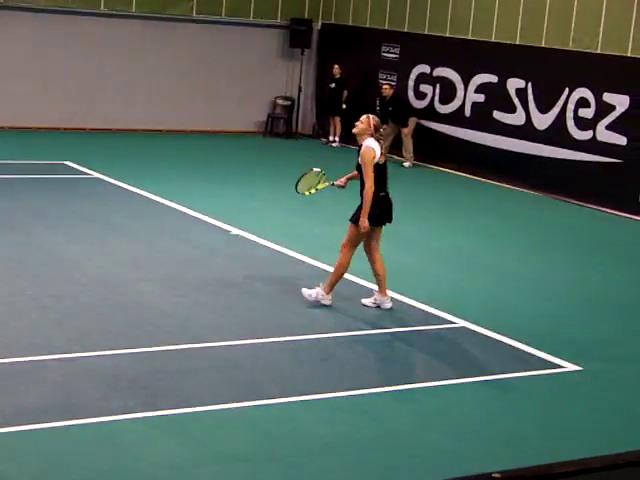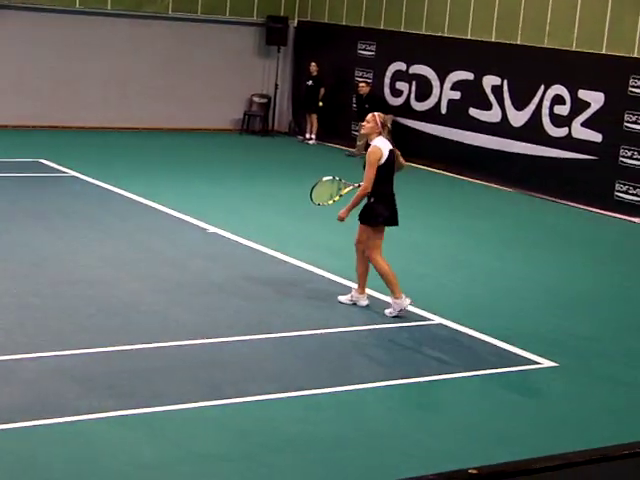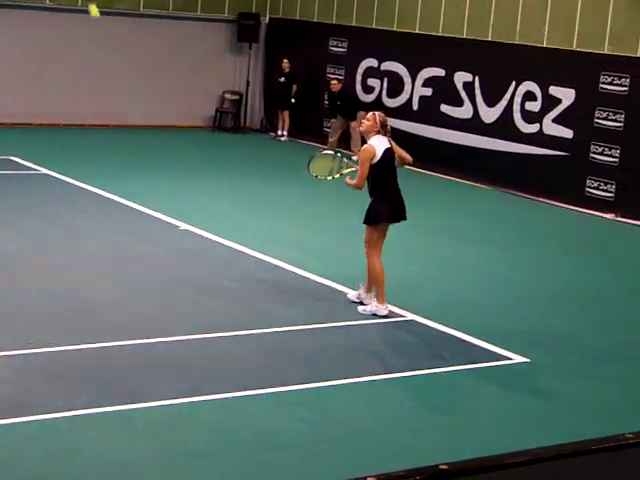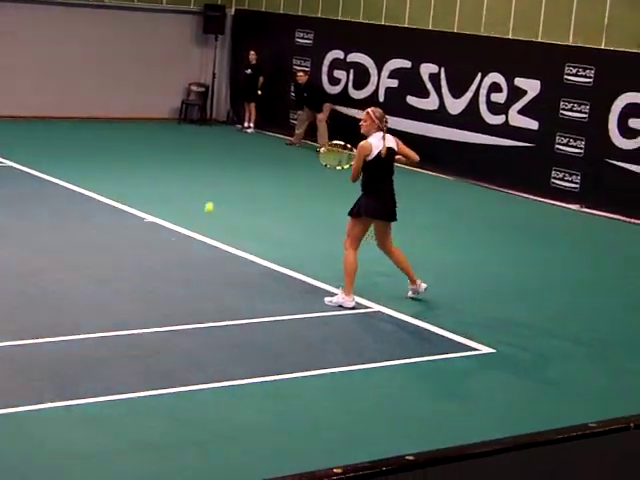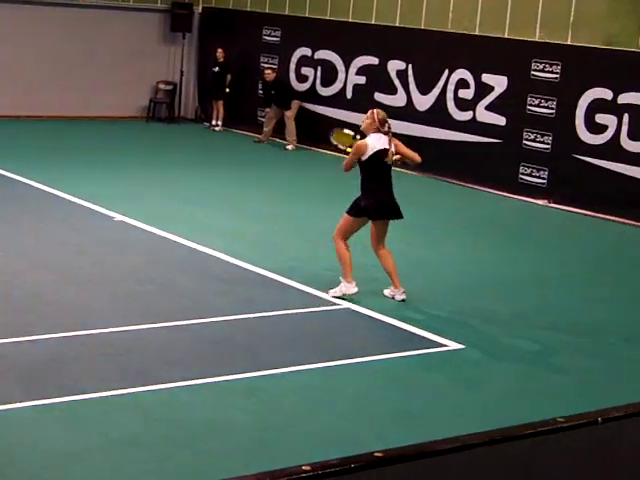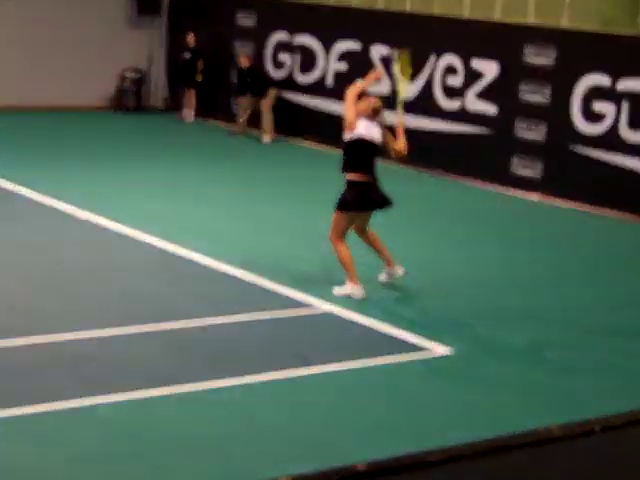
dt=0.3s
person 1, frame 1
left shoulder: (367, 149)
right shoulder: (373, 145)
left elbow: (369, 187)
left wrist: (364, 216)
right wrist: (347, 177)
left hip: (373, 205)
right hip: (381, 203)
left knee: (347, 249)
right knee: (372, 250)
left ankle: (324, 293)
right ankle: (383, 296)
person 1, frame 2
left shoulder: (374, 149)
right shoulder: (386, 144)
left elbow: (366, 188)
right elbow: (401, 164)
left wrist: (346, 210)
left hip: (378, 204)
right hip: (386, 202)
left knee: (373, 254)
right knee: (361, 246)
left ankle: (399, 298)
right ankle: (359, 294)
person 1, frame 3
left shoulder: (368, 149)
right shoulder: (388, 142)
left elbow: (359, 185)
right elbow: (408, 160)
left wrist: (348, 181)
left hip: (382, 203)
right hip: (394, 200)
left knee: (372, 253)
right knee: (374, 249)
left ankle: (379, 304)
right ankle: (367, 292)
person 1, frame 4
left shoulder: (365, 145)
right shoulder: (392, 141)
left elbow: (354, 178)
right elbow: (415, 159)
left hip: (370, 200)
right hip: (387, 199)
left knee: (350, 246)
right knee: (386, 245)
left ankle: (347, 296)
right ankle: (415, 283)
person 1, frame 5
left shoulder: (363, 145)
right shoulder: (392, 142)
left elbow: (346, 167)
right elbow: (417, 159)
left hip: (368, 200)
right hip: (386, 199)
left knee: (339, 237)
right knee: (379, 245)
left ankle: (348, 283)
right ankle: (397, 289)
person 1, frame 6
left shoulder: (352, 122)
right shoulder: (381, 133)
left elbow: (351, 92)
right elbow: (401, 152)
left wrist: (370, 79)
right wrist: (401, 128)
left hip: (355, 190)
right hip: (369, 188)
left knee: (337, 238)
right knee: (361, 229)
left ankle: (354, 285)
right ankle: (392, 266)
